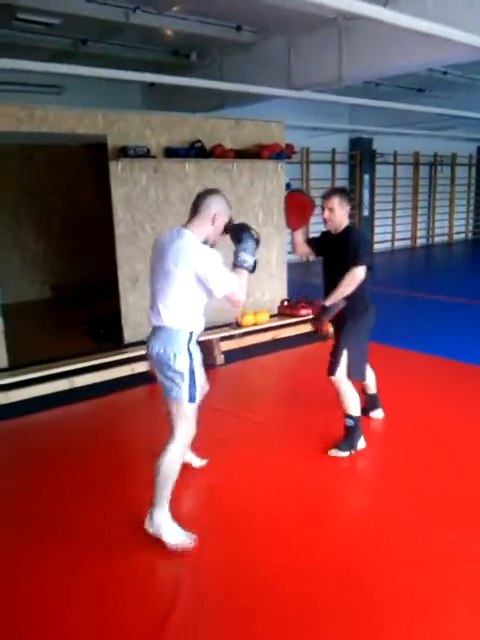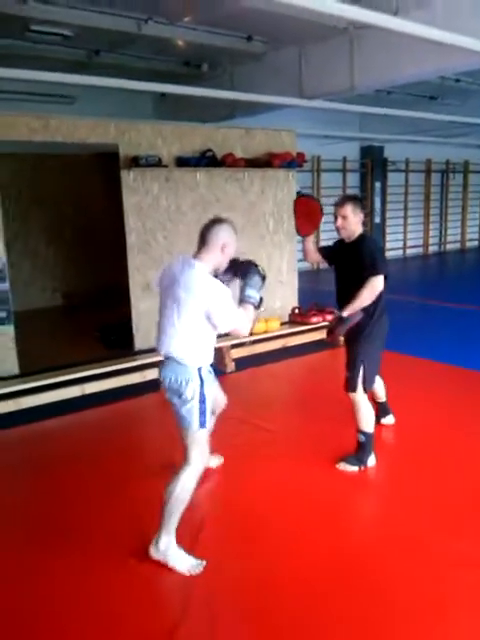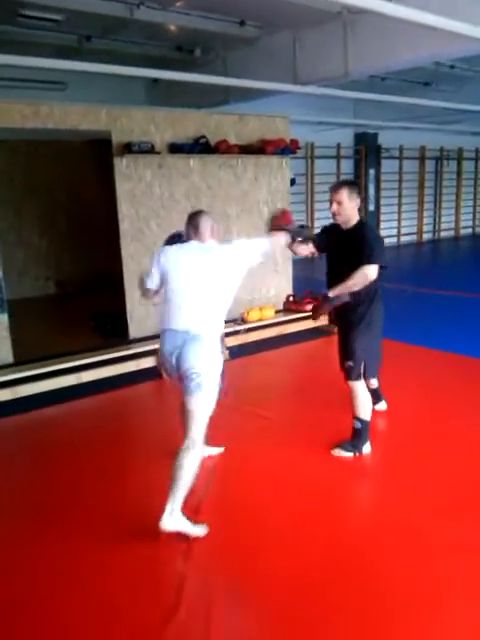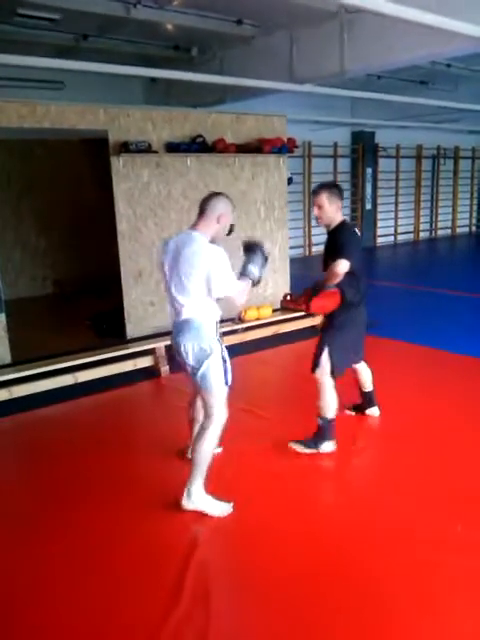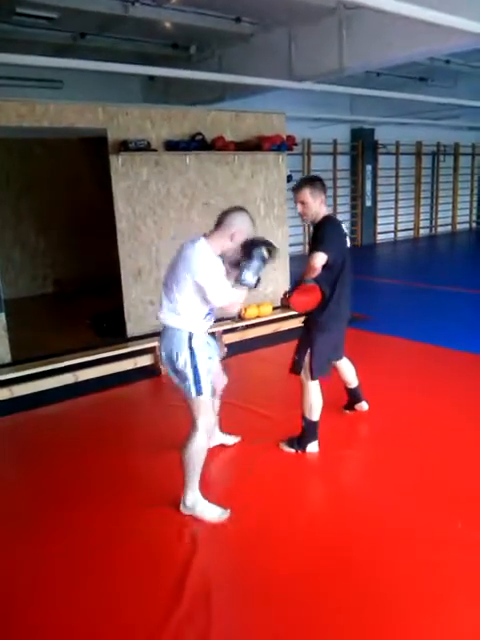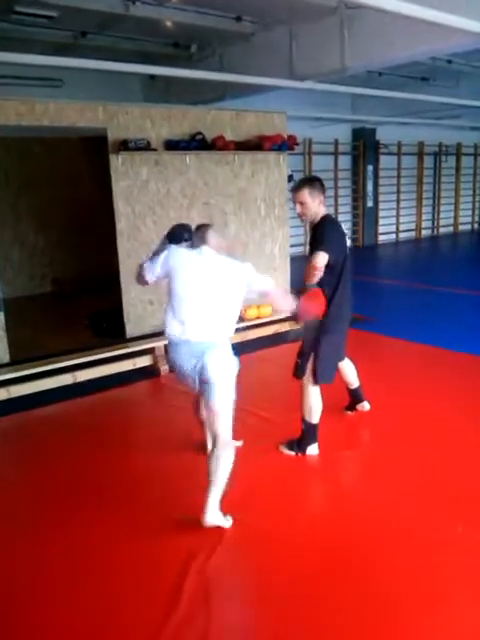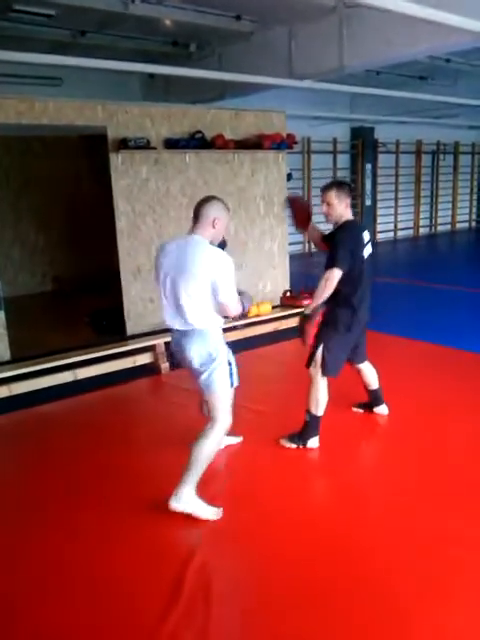
dt=0.3s
person 1, frame 1
left shoulder: (167, 240)
right shoulder: (200, 254)
right elbow: (236, 294)
right wrist: (245, 251)
left hip: (169, 336)
right hip: (177, 344)
left knee: (198, 391)
right knee: (182, 433)
left ankle: (182, 454)
right ankle: (158, 518)
person 1, frame 2
left shoulder: (175, 268)
right shoulder: (208, 287)
right elbow: (242, 327)
left wrist: (222, 276)
right wrist: (251, 286)
left hip: (184, 364)
right hip: (189, 372)
left knee: (218, 404)
right knee: (195, 460)
left ankle: (199, 456)
right ankle: (164, 543)
person 1, frame 3
left shoulder: (167, 254)
right shoulder: (230, 251)
left elbow: (149, 291)
right elbow: (276, 242)
right wrist: (288, 233)
left hip: (171, 342)
right hip: (202, 346)
left knee: (192, 398)
right knee: (196, 432)
left ankle: (196, 448)
right ankle: (173, 514)
person 1, frame 4
left shoulder: (172, 244)
right shoulder: (212, 253)
right elbow: (238, 297)
right wrist: (253, 266)
left hip: (182, 331)
right hip: (201, 335)
left knee: (203, 390)
right knee: (217, 416)
left ankle: (197, 446)
right ankle: (194, 493)
person 1, frame 5
left shoulder: (197, 246)
right shoulder: (204, 262)
left elbow: (220, 278)
right elbow: (232, 304)
left wrist: (242, 259)
right wrist: (251, 267)
left hip: (194, 336)
right hip: (184, 342)
left knee: (218, 382)
right knee: (204, 422)
left ankle: (212, 436)
right ankle: (191, 499)
person 1, frame 6
left shoulder: (175, 255)
right shoulder: (236, 268)
left elbow: (144, 276)
right elbow: (273, 292)
right wrist: (296, 305)
left hip: (180, 350)
right hip: (212, 354)
left knee: (207, 394)
right knee: (223, 433)
left ankle: (214, 445)
right ankle: (212, 509)
person 1, frame 7
left shoulder: (166, 250)
right shoulder: (217, 258)
right elbow: (229, 309)
right wrist: (240, 302)
left hip: (180, 338)
right hip: (206, 342)
left knee: (210, 387)
right knee: (222, 421)
left ankle: (216, 438)
right ankle: (184, 495)
person 2, frame 1
left shoulder: (354, 238)
right shoulder: (328, 238)
left elbow: (357, 274)
right elbow: (300, 249)
left wrist: (327, 303)
right wrist: (296, 226)
left hip: (355, 315)
right hip: (347, 314)
left knee: (338, 375)
right knee: (358, 364)
left ankle: (354, 437)
right ankle: (373, 406)
person 2, frame 2
left shoulder: (369, 247)
right shoulder: (341, 247)
left elbow: (376, 284)
right elbow: (312, 257)
left wrist: (344, 314)
right wrist: (307, 233)
left hip: (368, 325)
right hip: (358, 324)
left knee: (356, 390)
right knee: (368, 374)
left ankle: (365, 453)
right ankle: (384, 413)
person 2, frame 3
left shoulder: (367, 235)
right shoulder: (332, 232)
left elbow: (369, 273)
right elbow: (305, 250)
left wrist: (331, 294)
left hip: (363, 315)
right hip: (348, 313)
left knee: (356, 377)
right knee: (361, 367)
left ankle: (360, 440)
right ankle: (377, 400)
person 2, frame 4
left shoulder: (344, 235)
right shoulder: (339, 233)
left elbow: (340, 269)
left wrist: (319, 289)
right wrist: (309, 295)
left hip: (346, 314)
right hip: (350, 311)
left knee: (322, 373)
right knee: (354, 359)
left ankle: (323, 437)
right ankle: (369, 404)
person 2, frame 5
left shoulder: (327, 229)
right shoulder: (329, 226)
left elbow: (315, 263)
left wrist: (301, 284)
right wrist: (301, 290)
left hip: (325, 314)
right hip: (334, 309)
left knee: (307, 374)
right knee: (337, 357)
left ankle: (308, 439)
right ankle: (357, 400)
person 2, frame 6
left shoulder: (326, 229)
right shoulder: (328, 226)
left elbow: (318, 263)
left wrist: (305, 287)
right wrist: (310, 289)
left hip: (327, 315)
right hip: (335, 310)
left knee: (310, 378)
right knee: (337, 357)
left ankle: (308, 442)
right ankle: (359, 400)
person 2, frame 7
left shoulder: (344, 235)
right shoulder: (357, 230)
left elbow: (332, 277)
right elbow: (319, 242)
left wrist: (310, 310)
left hip: (341, 316)
right hip: (356, 311)
left knee: (318, 371)
right knee: (359, 360)
left ankle: (309, 434)
right ankle: (378, 403)
